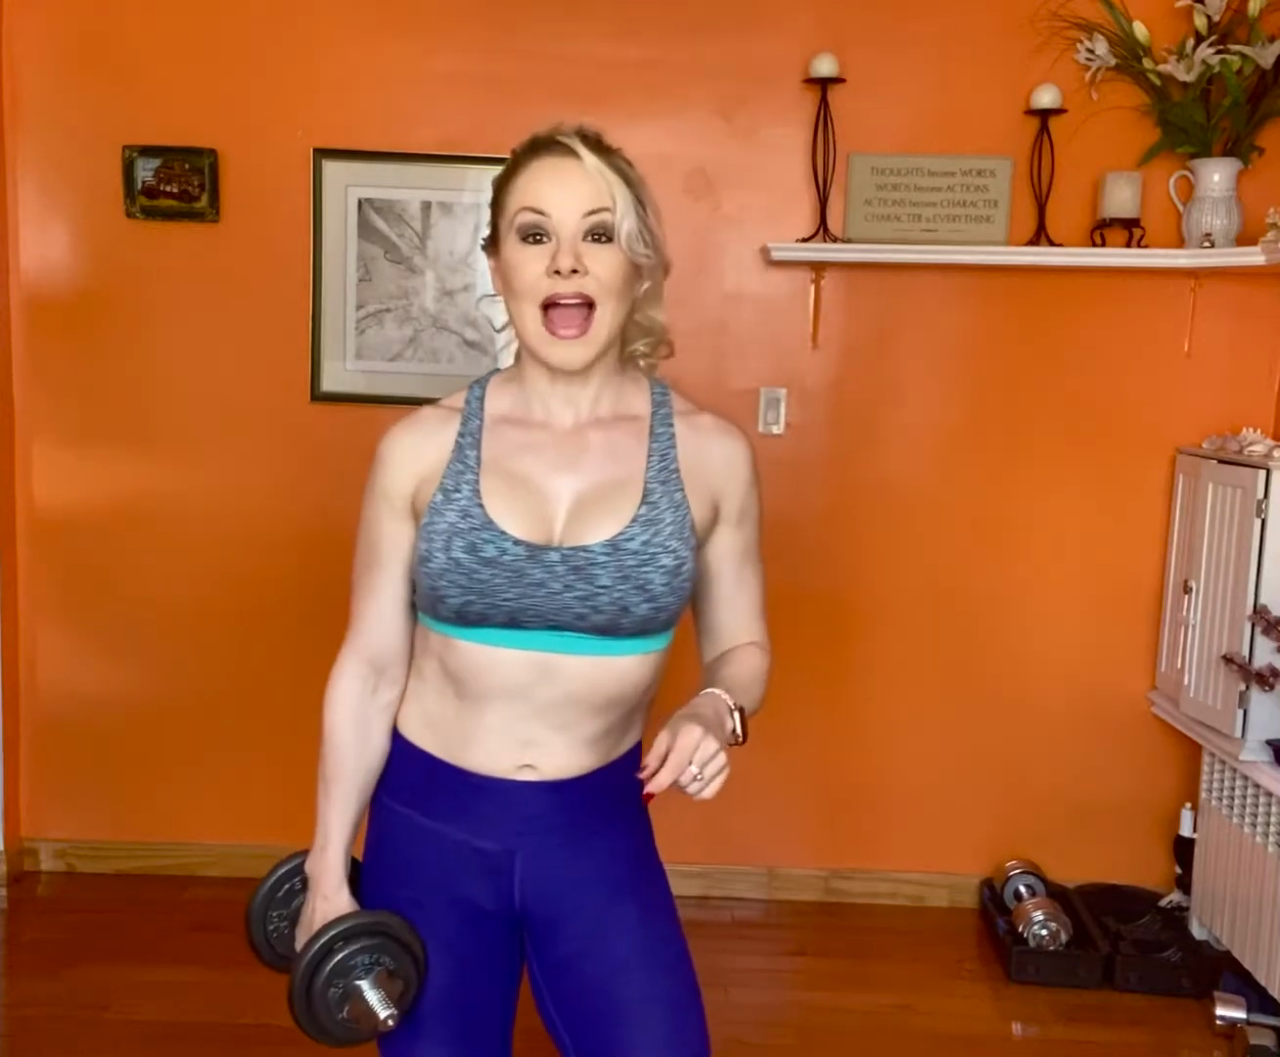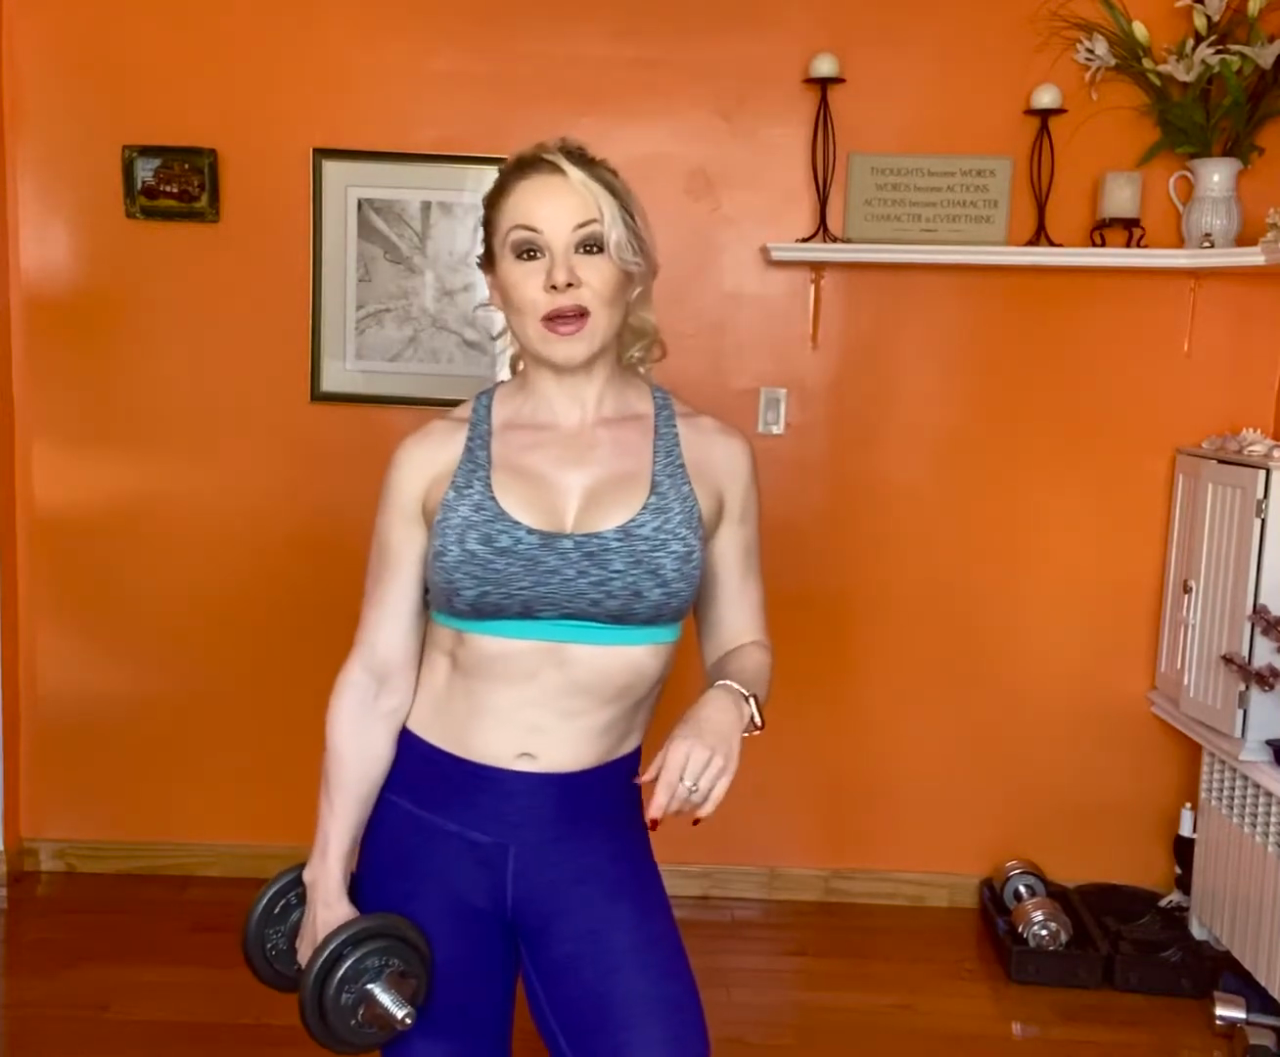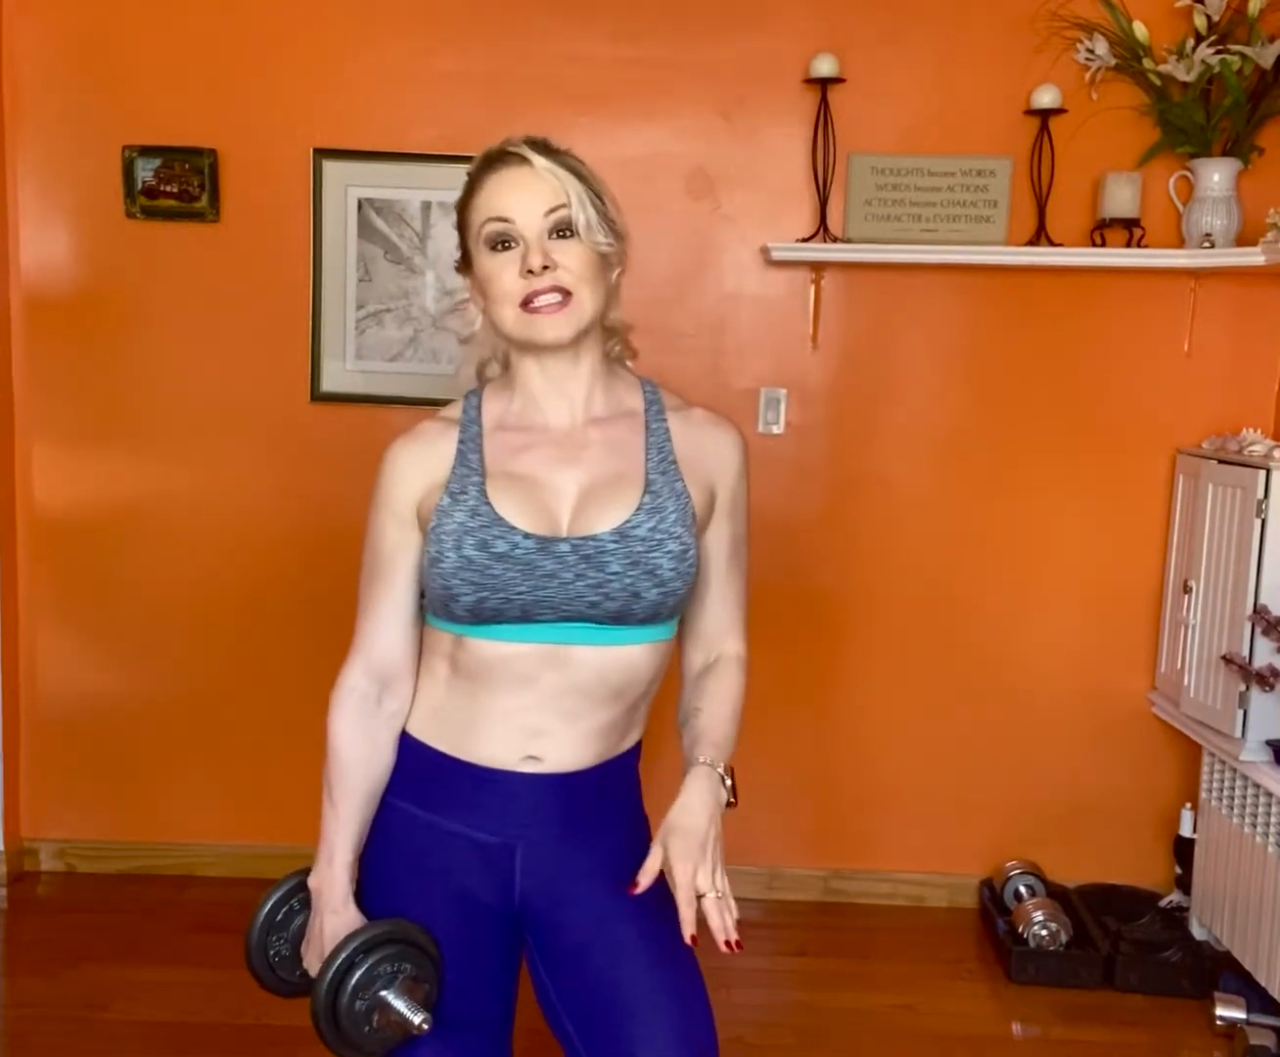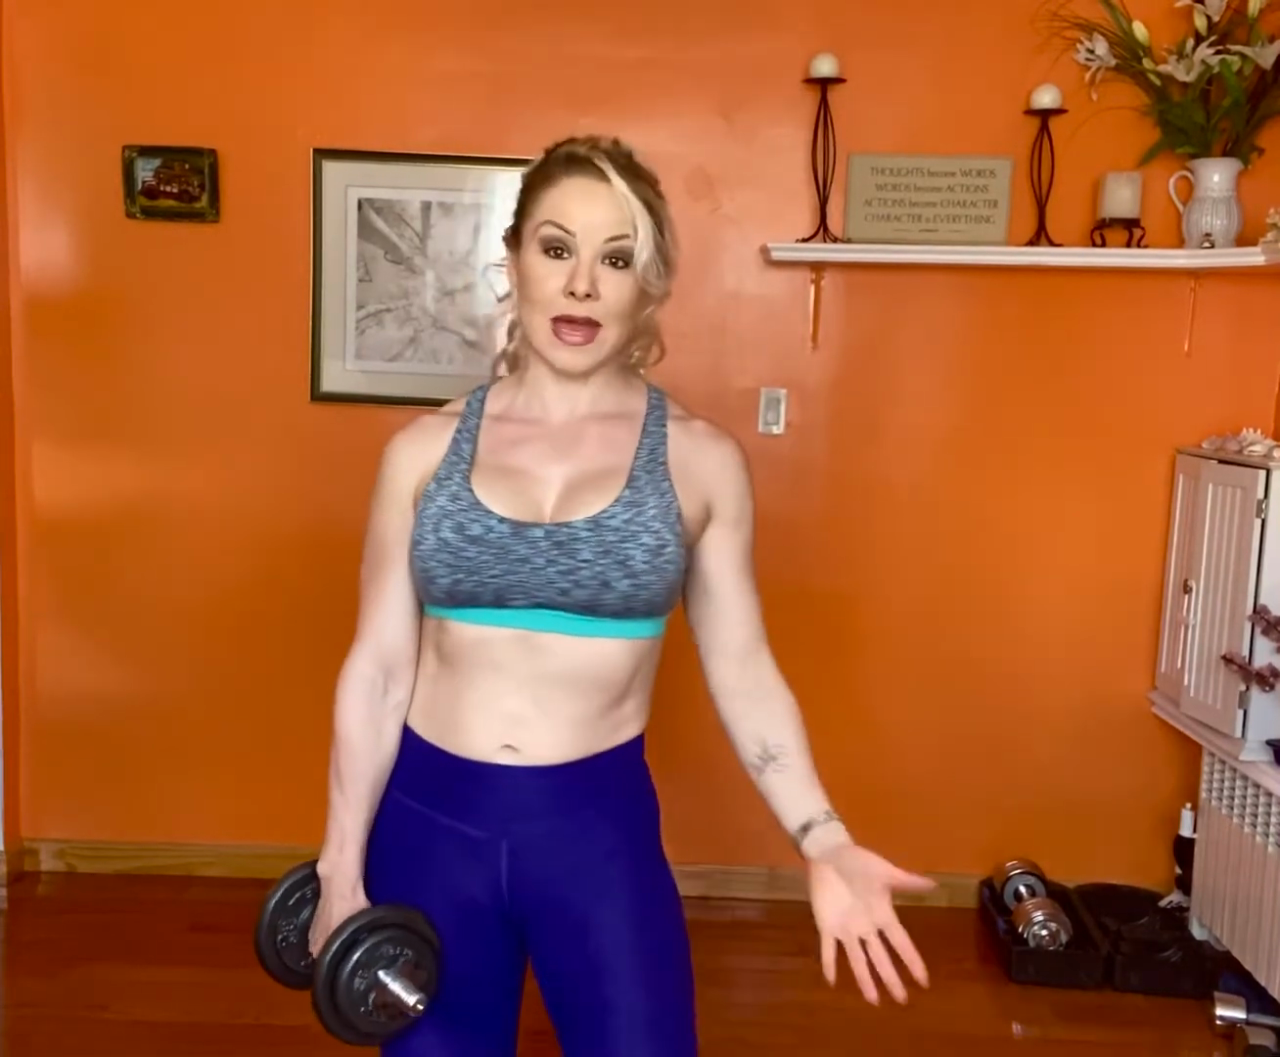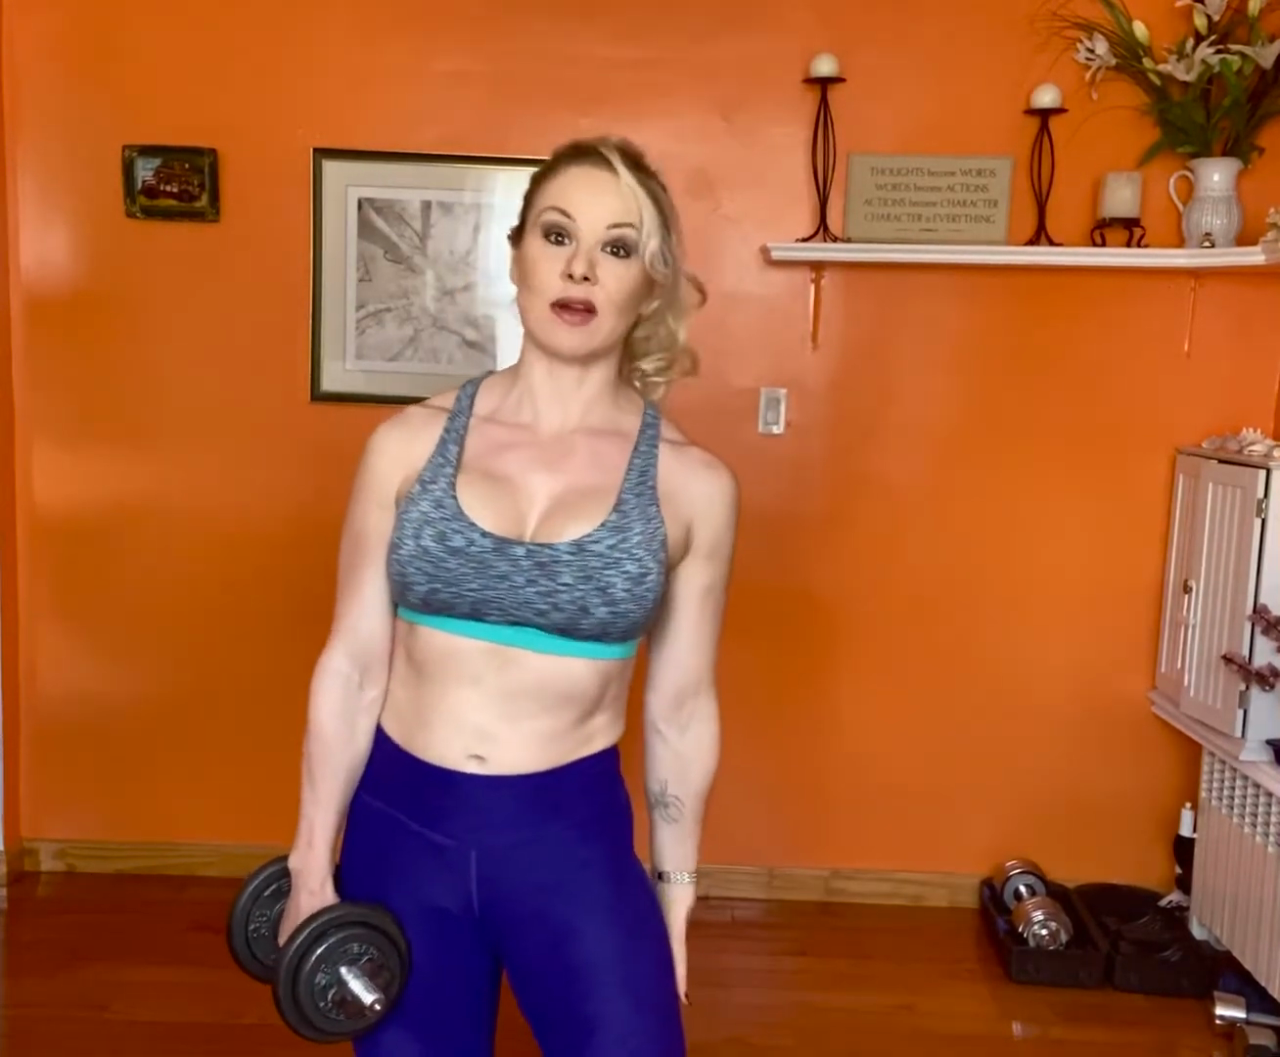
dt=1s
person 1, frame 1
left shoulder: (709, 453)
right shoulder: (421, 447)
left elbow: (741, 644)
right elbow: (368, 670)
left wrist: (714, 712)
right wrist: (327, 870)
left hip: (597, 834)
right hip: (427, 830)
person 1, frame 2
left shoulder: (710, 454)
right shoulder: (434, 455)
left elbow: (742, 644)
right elbow: (376, 676)
left wrist: (726, 705)
right wrist: (327, 876)
left hip: (594, 835)
right hip: (427, 823)
person 1, frame 3
left shoulder: (704, 445)
right shoulder: (424, 458)
left elbow: (719, 652)
right elbow: (374, 677)
left wrist: (704, 788)
right wrist: (333, 879)
left hip: (598, 828)
right hip: (433, 825)
person 1, frame 4
left shoulder: (700, 459)
right shoulder: (425, 450)
left elbow: (742, 667)
right elbow: (377, 666)
left wrist: (824, 843)
right wrist: (341, 867)
left hip: (599, 827)
right hip: (431, 823)
person 1, frame 5
left shoulder: (690, 483)
right shoulder: (409, 444)
left elbow: (682, 702)
right elbow: (351, 665)
left wrist: (676, 884)
right wrist: (312, 865)
left hip: (574, 838)
right hip: (403, 829)
